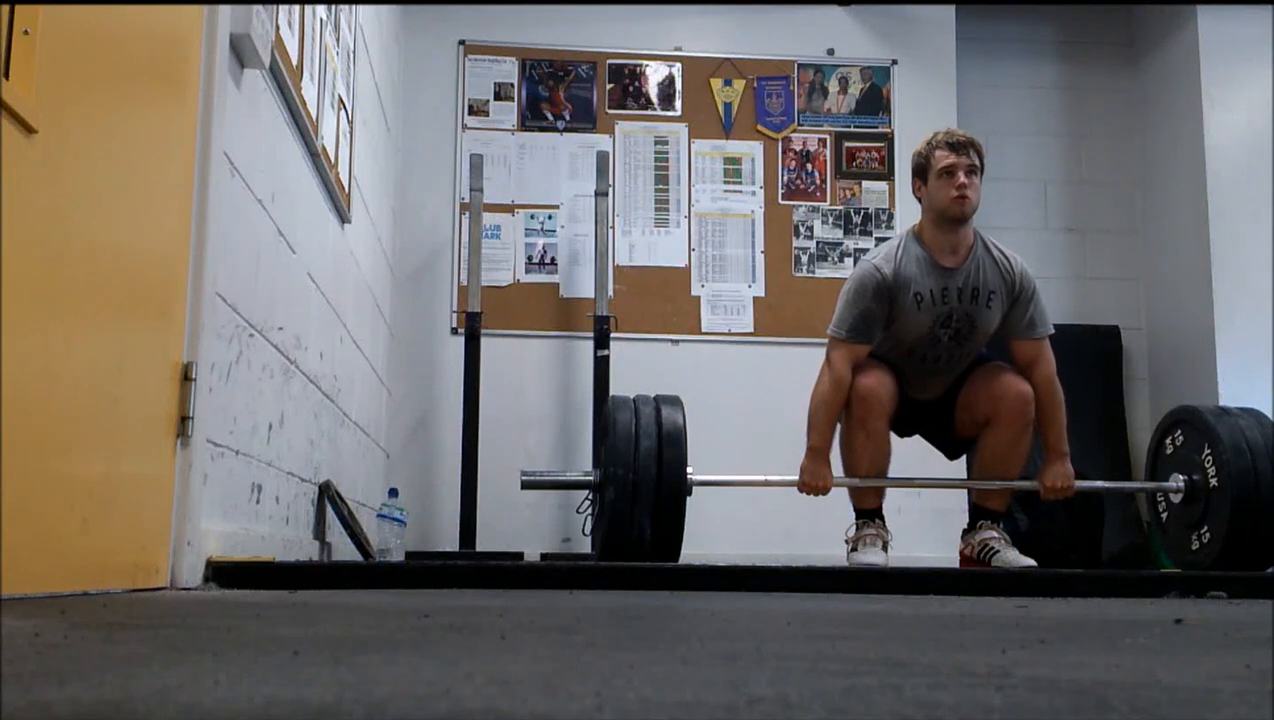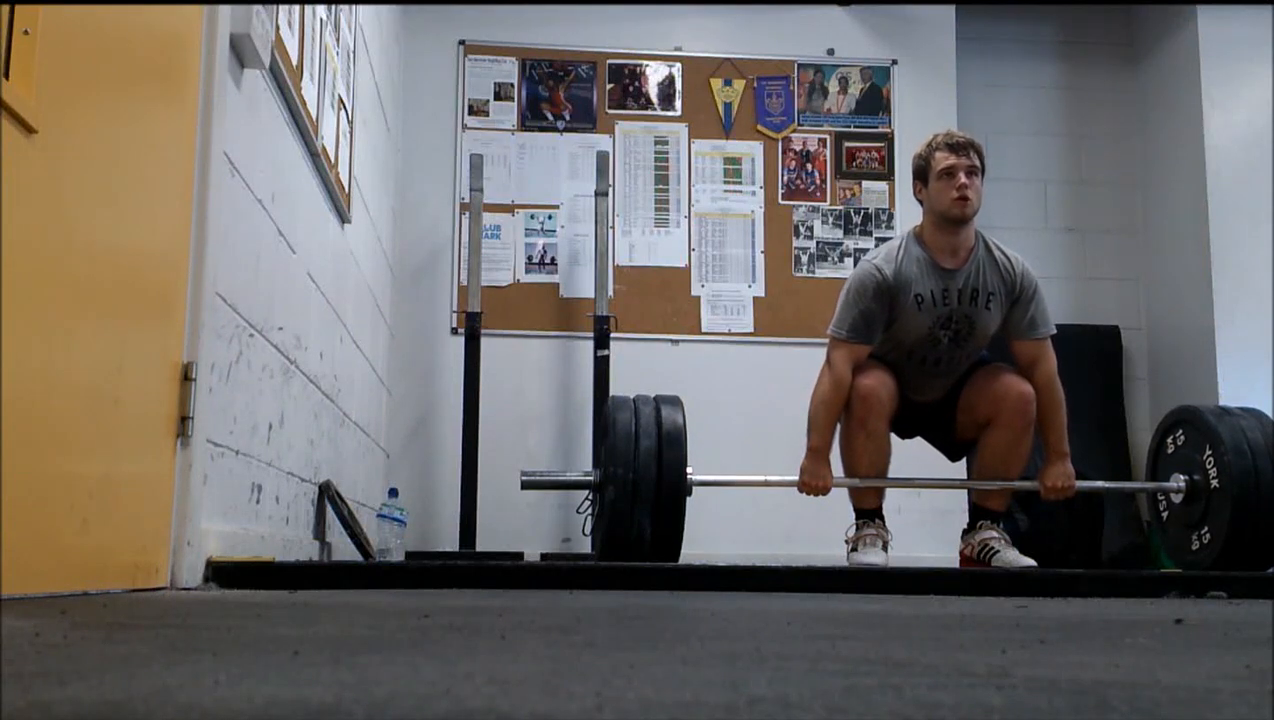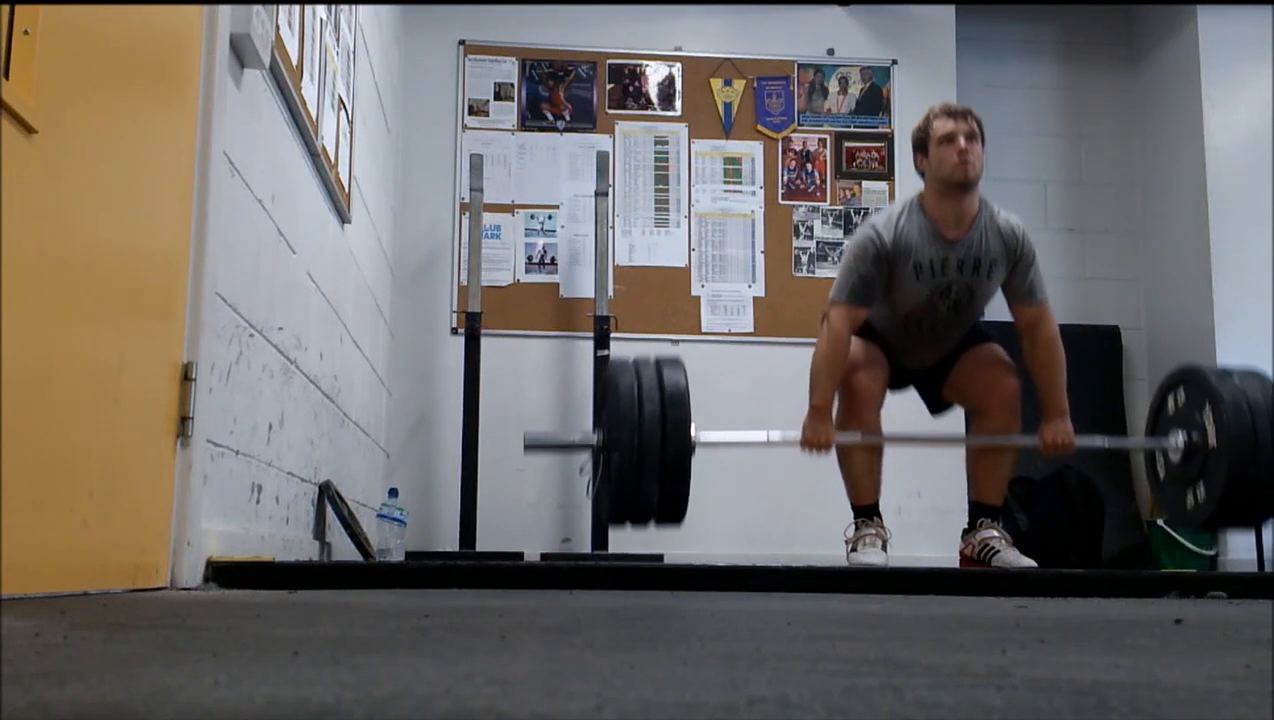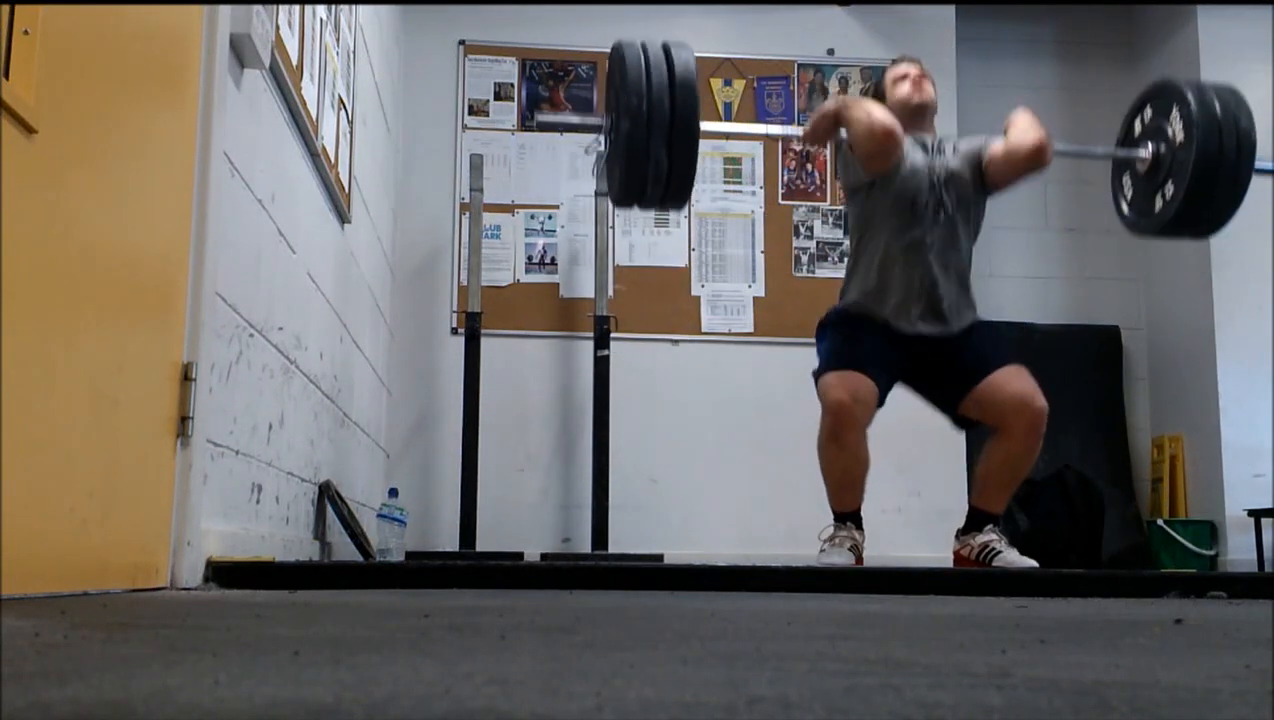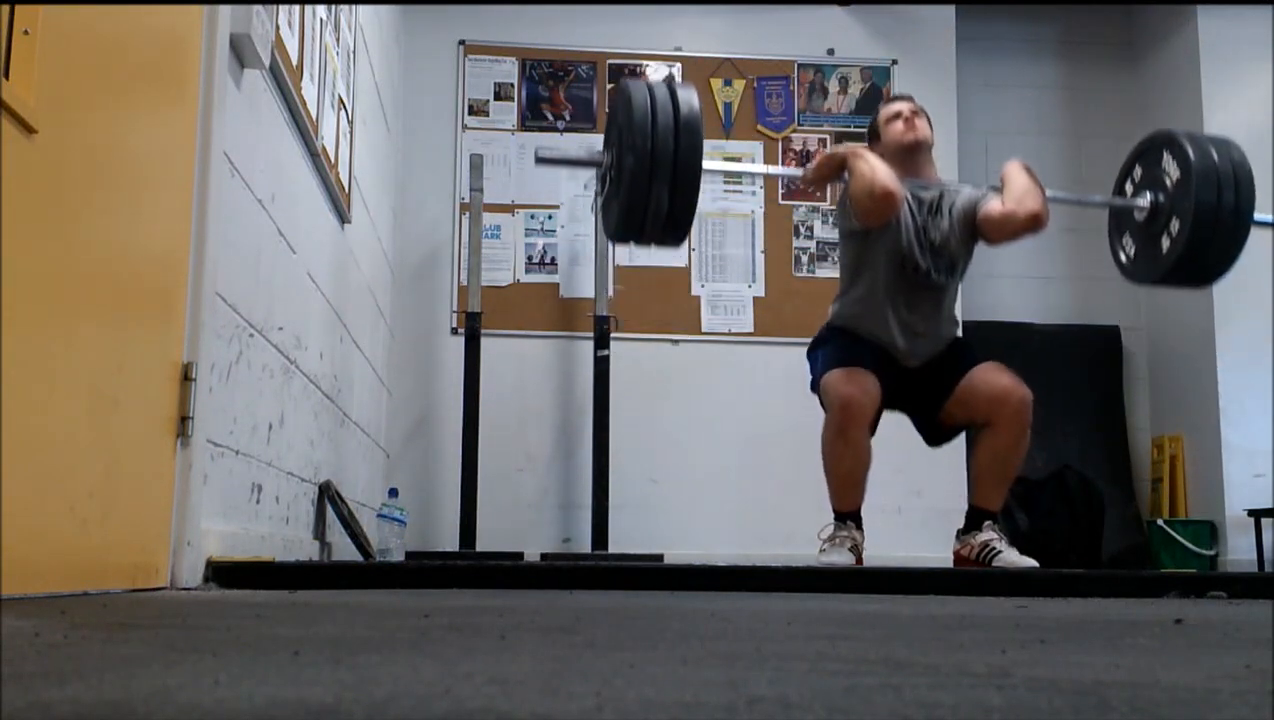
dt=1s
person 1, frame 1
left shoulder: (1009, 272)
right shoulder: (883, 269)
left elbow: (1039, 365)
right elbow: (839, 364)
left wrist: (1057, 458)
right wrist: (816, 457)
left hip: (956, 391)
right hip: (889, 388)
left knee: (1017, 395)
right knee: (867, 388)
left ankle: (983, 533)
right ankle: (868, 530)
person 1, frame 2
left shoulder: (1011, 272)
right shoulder: (882, 270)
left elbow: (1041, 366)
right elbow: (839, 364)
left wrist: (1058, 458)
right wrist: (816, 457)
left hip: (956, 392)
right hip: (889, 389)
left knee: (1018, 395)
right knee: (866, 389)
left ankle: (983, 532)
right ankle: (868, 529)
person 1, frame 3
left shoulder: (1007, 234)
right shoulder: (885, 233)
left elbow: (1037, 325)
right elbow: (839, 322)
left wrist: (1055, 415)
right wrist: (819, 414)
left hip: (952, 338)
right hip: (879, 334)
left knee: (1002, 394)
right knee: (860, 387)
left ankle: (983, 534)
right ankle: (867, 531)
person 1, frame 4
left shoulder: (970, 156)
right shoulder: (871, 149)
left elbow: (1031, 150)
right elbow: (885, 134)
left wrist: (1019, 118)
right wrist: (846, 109)
left hip: (951, 329)
right hip: (870, 322)
left knee: (1027, 407)
right knee: (844, 403)
left ankle: (978, 534)
right ankle: (845, 532)
person 1, frame 5
left shoulder: (964, 202)
right shoulder: (864, 190)
left elbow: (1029, 215)
right elbow: (885, 194)
left wrist: (1013, 171)
right wrist: (848, 156)
left hip: (933, 349)
right hip: (859, 340)
left knee: (1011, 400)
right knee: (849, 401)
left ankle: (977, 534)
right ankle: (845, 532)
